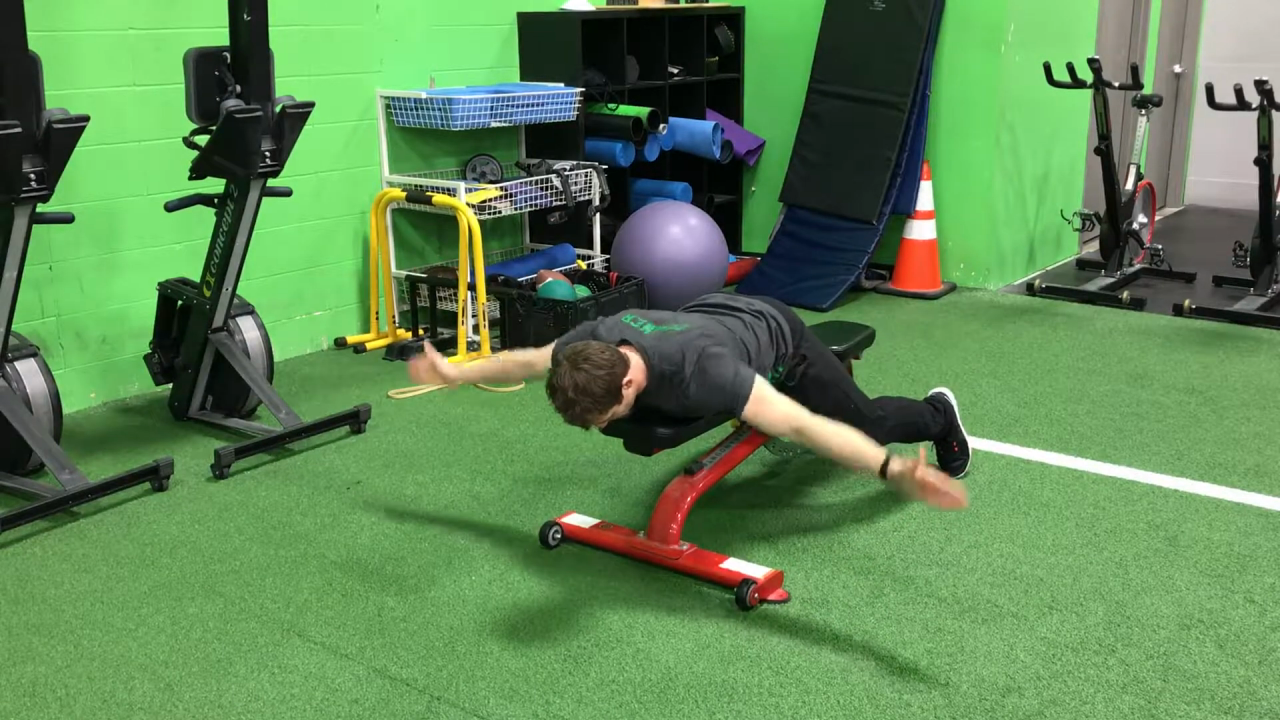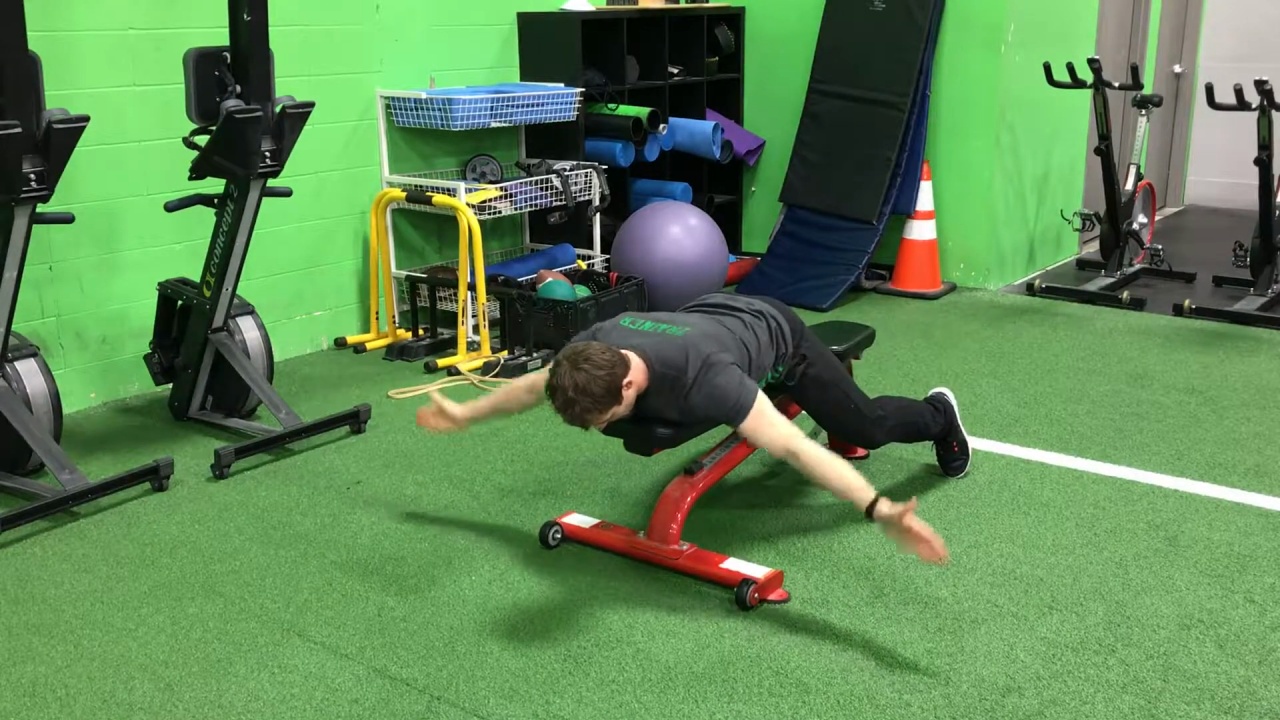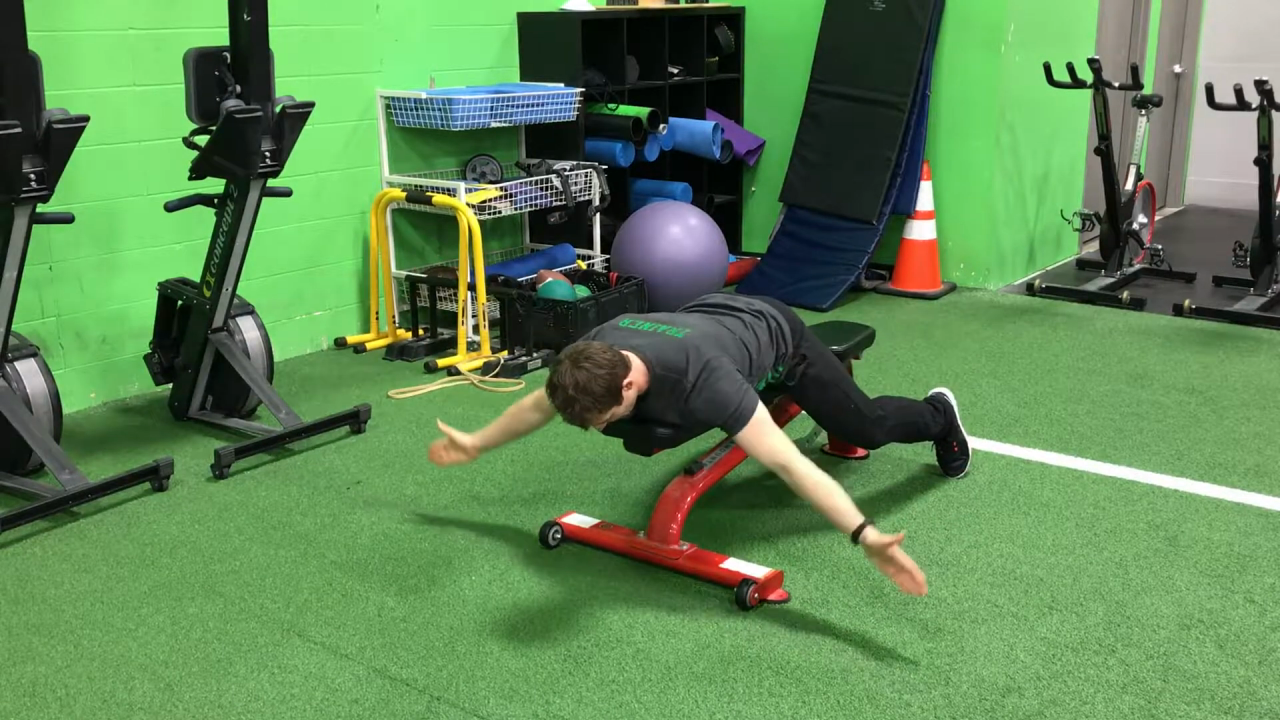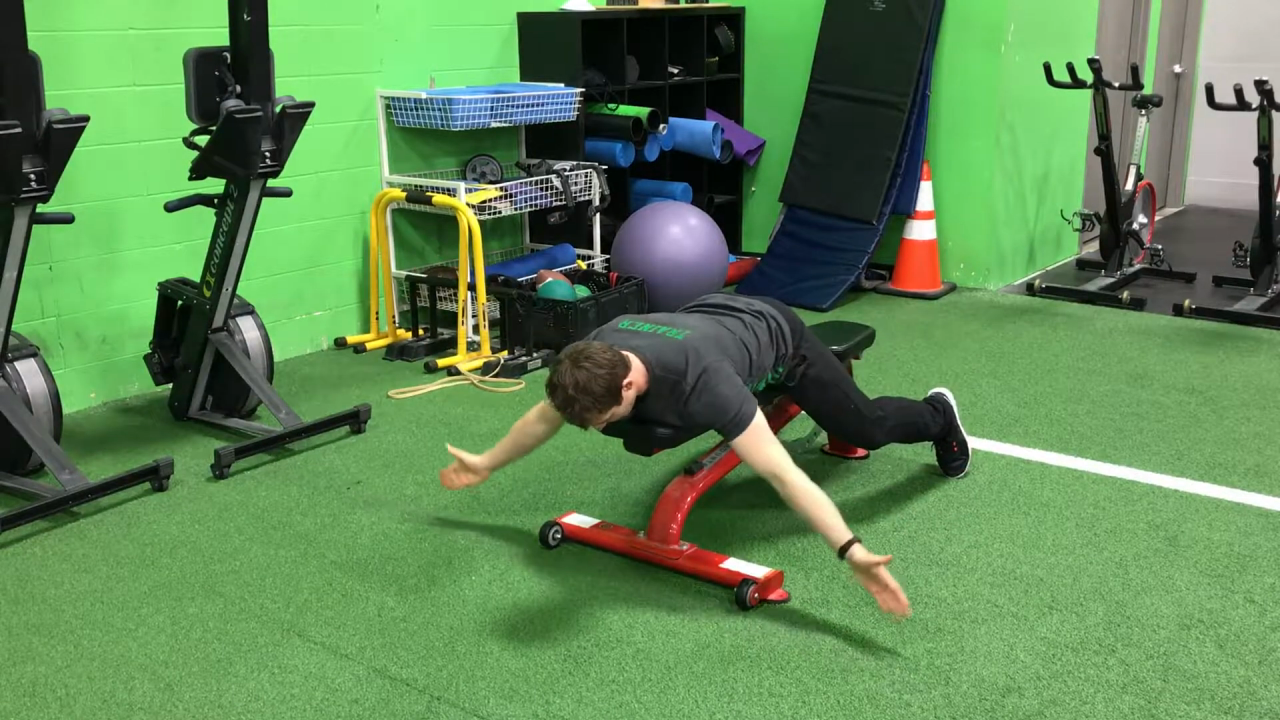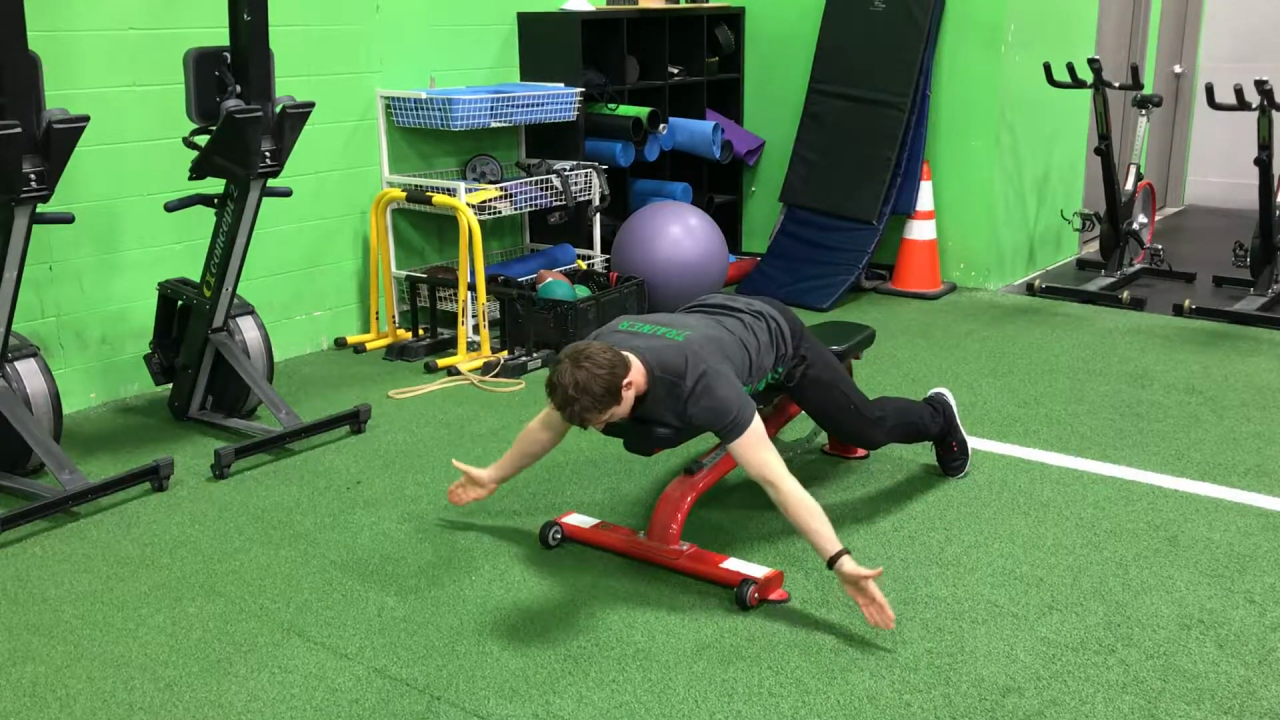
dt=0.1s
person 1, frame 1
left shoulder: (696, 369)
right shoulder: (594, 347)
left elbow: (802, 423)
right elbow: (529, 361)
left wrist: (892, 468)
right wrist: (455, 371)
left hip: (776, 336)
right hip: (719, 317)
left knee: (867, 420)
left ankle: (938, 416)
person 1, frame 2
left shoulder: (697, 376)
right shoulder: (594, 349)
left elbow: (795, 447)
right elbow: (530, 388)
left wrist: (879, 510)
right wrist: (465, 413)
left hip: (774, 335)
right hip: (717, 312)
left knee: (864, 425)
left ankle: (937, 414)
person 1, frame 3
left shoulder: (700, 378)
right shoulder: (593, 356)
left elbow: (788, 462)
right elbow: (538, 404)
left wrist: (863, 535)
right wrist: (475, 443)
left hip: (776, 337)
right hip: (718, 315)
left knee: (864, 426)
left ankle: (938, 417)
person 1, frame 4
left shoulder: (698, 382)
right shoulder: (594, 357)
left elbow: (782, 472)
right elbow: (544, 416)
left wrist: (852, 552)
right wrist: (485, 463)
left hip: (774, 334)
right hip: (715, 314)
left knee: (864, 425)
left ankle: (937, 416)
person 1, frame 5
left shoulder: (698, 383)
right shoulder: (592, 360)
left elbow: (775, 479)
right elbow: (547, 424)
left wrist: (840, 562)
right wrist: (492, 477)
left hip: (776, 336)
right hip: (718, 314)
left knee: (866, 426)
left ankle: (937, 416)
